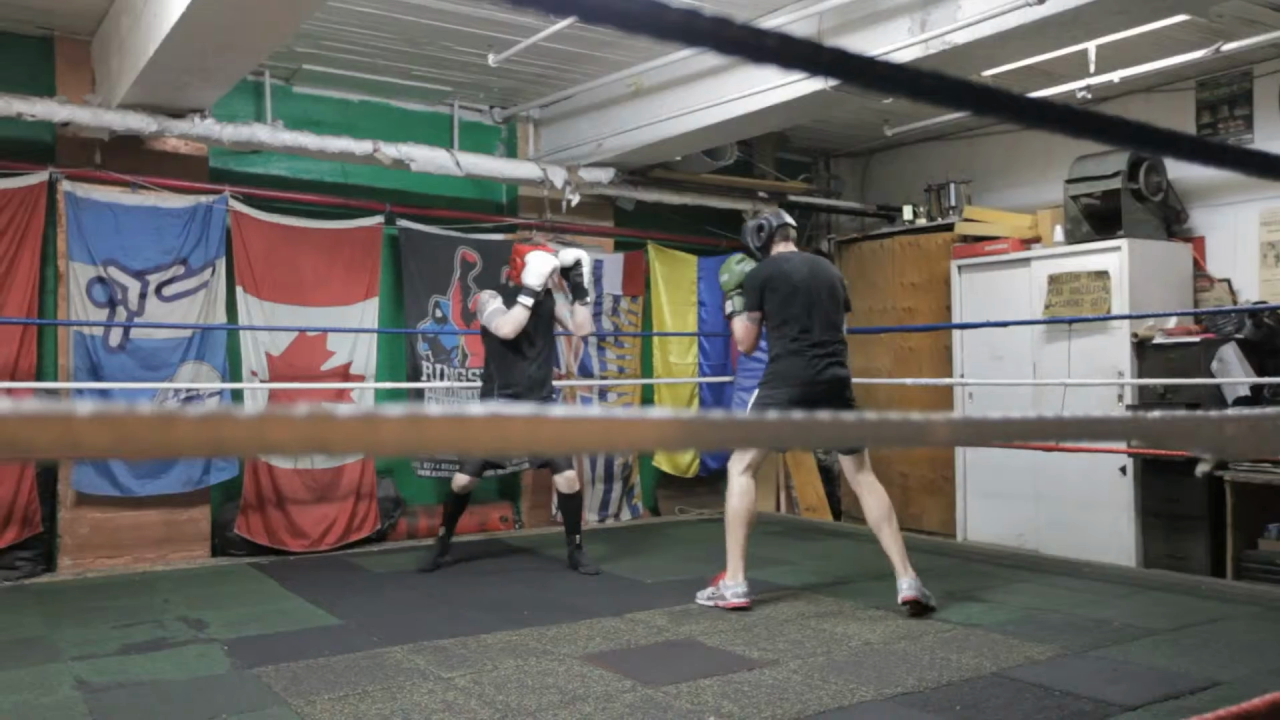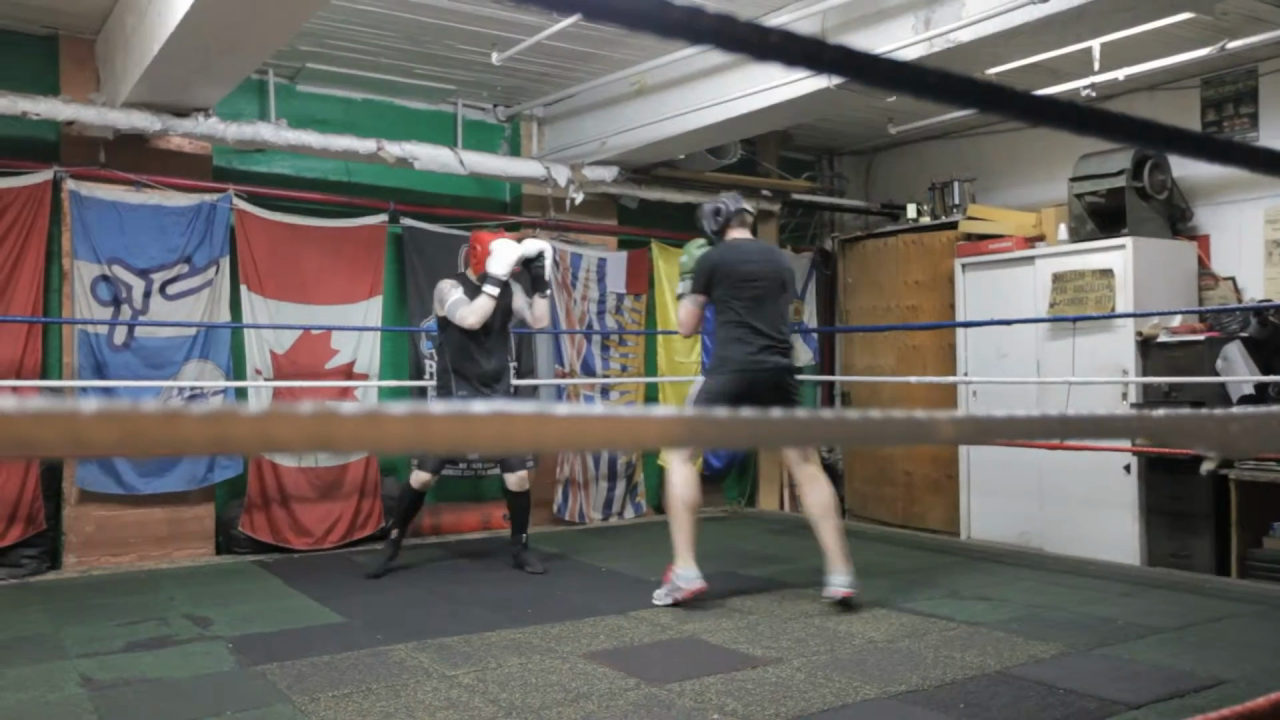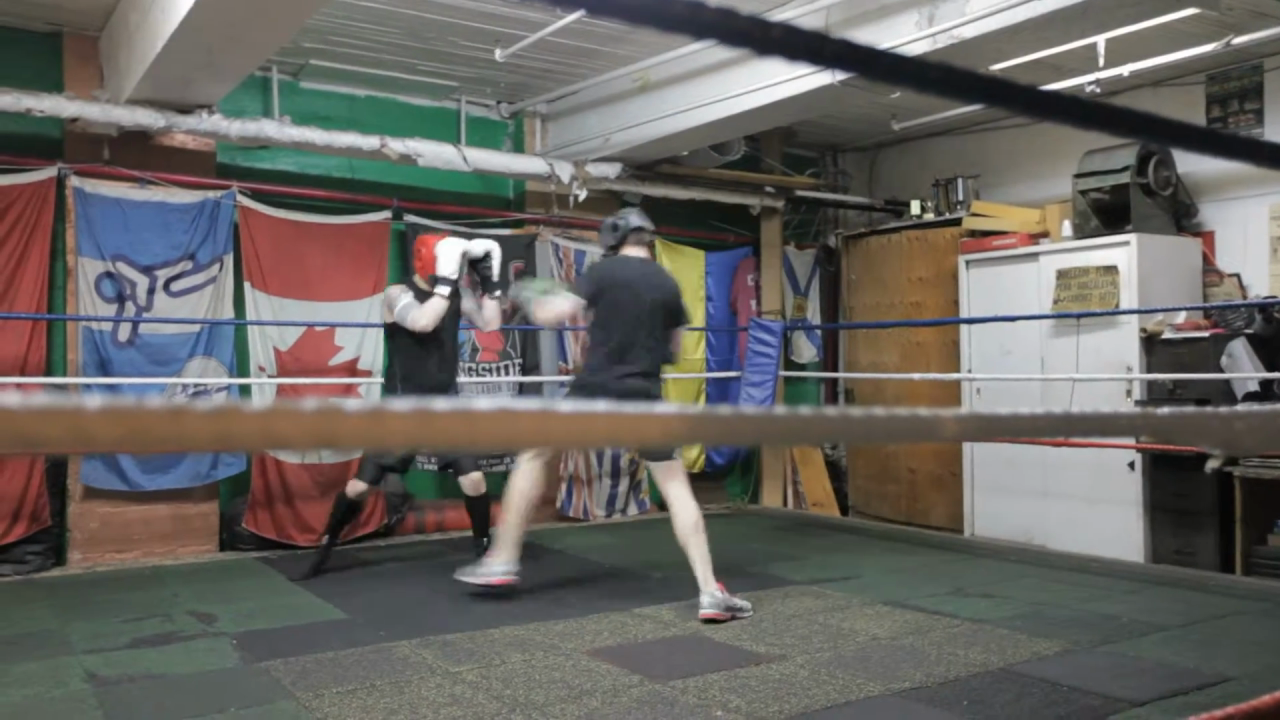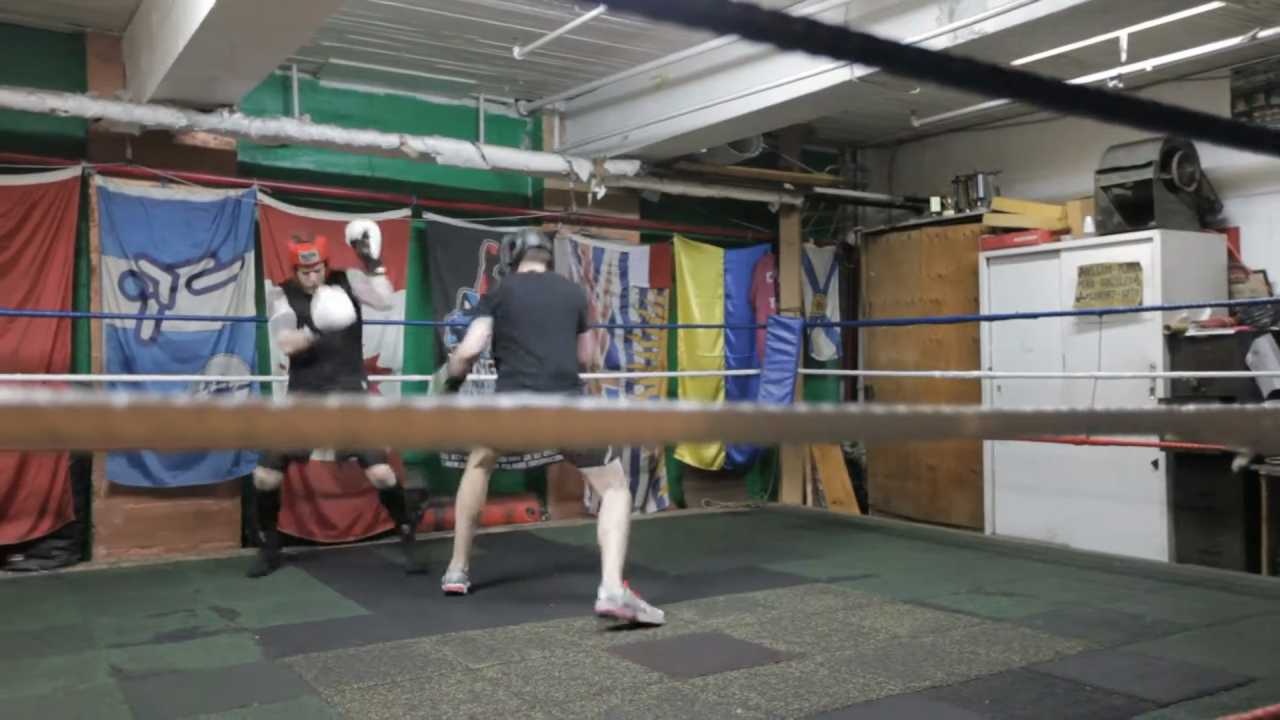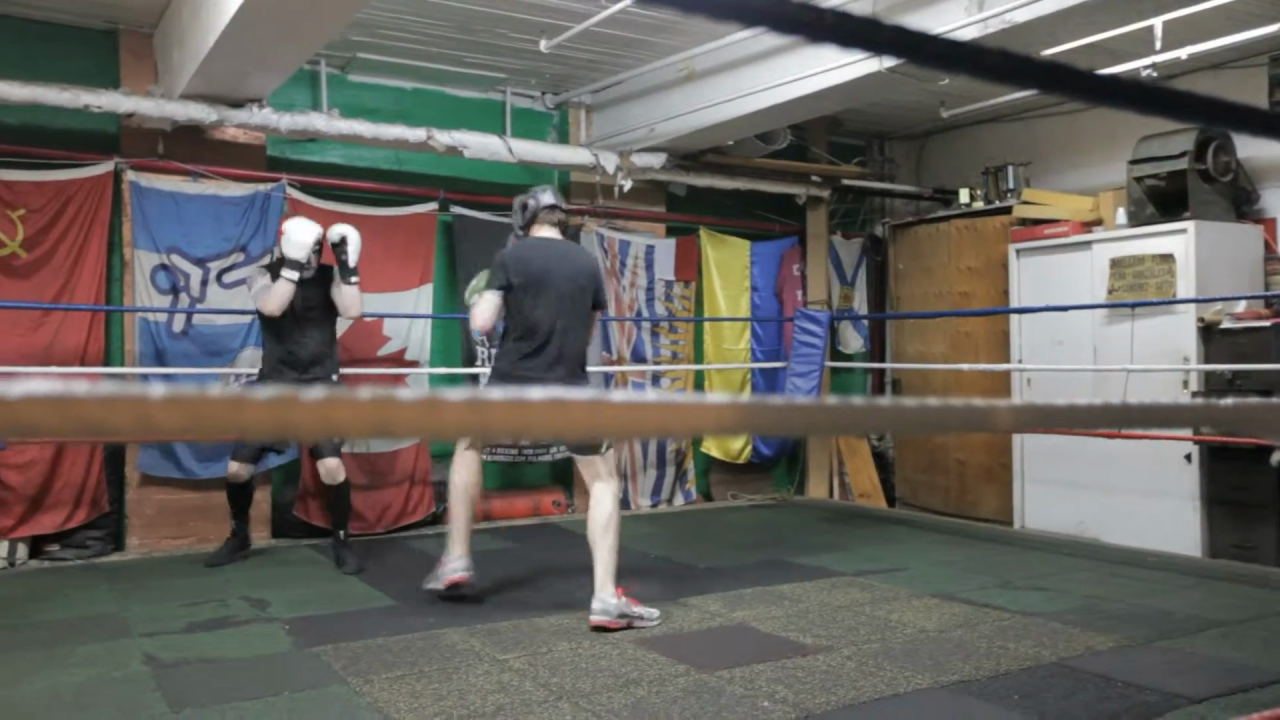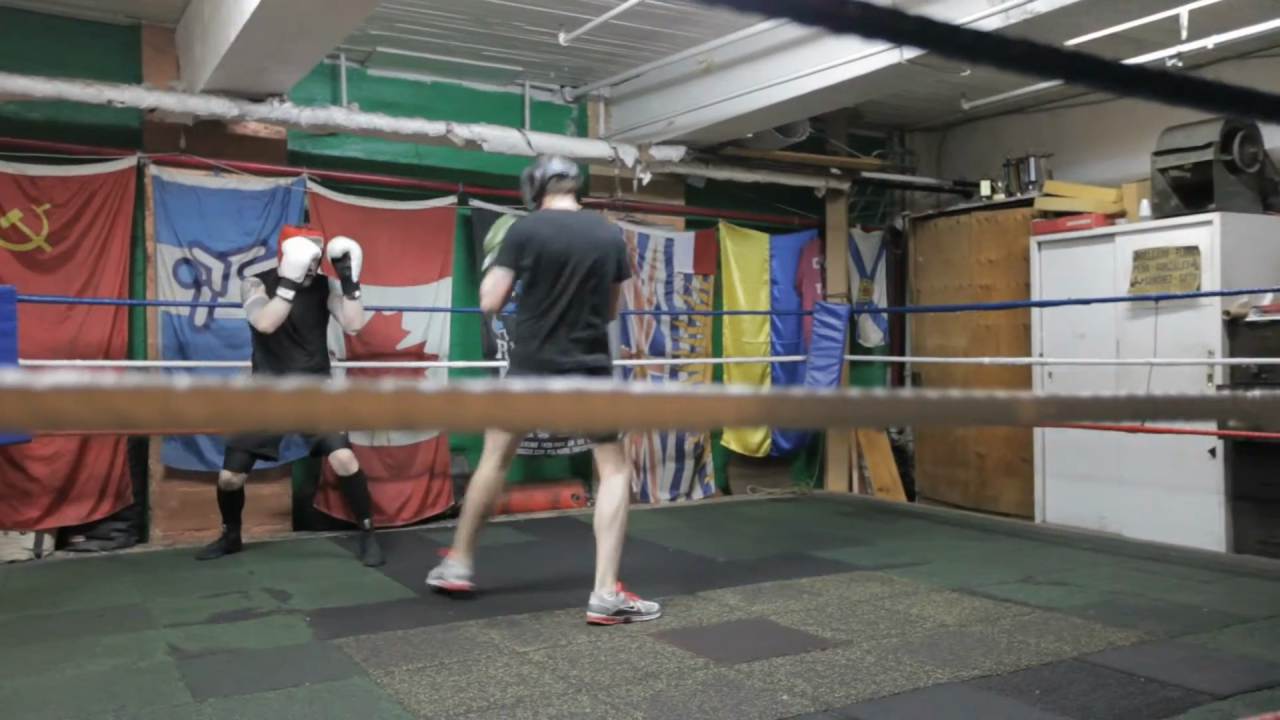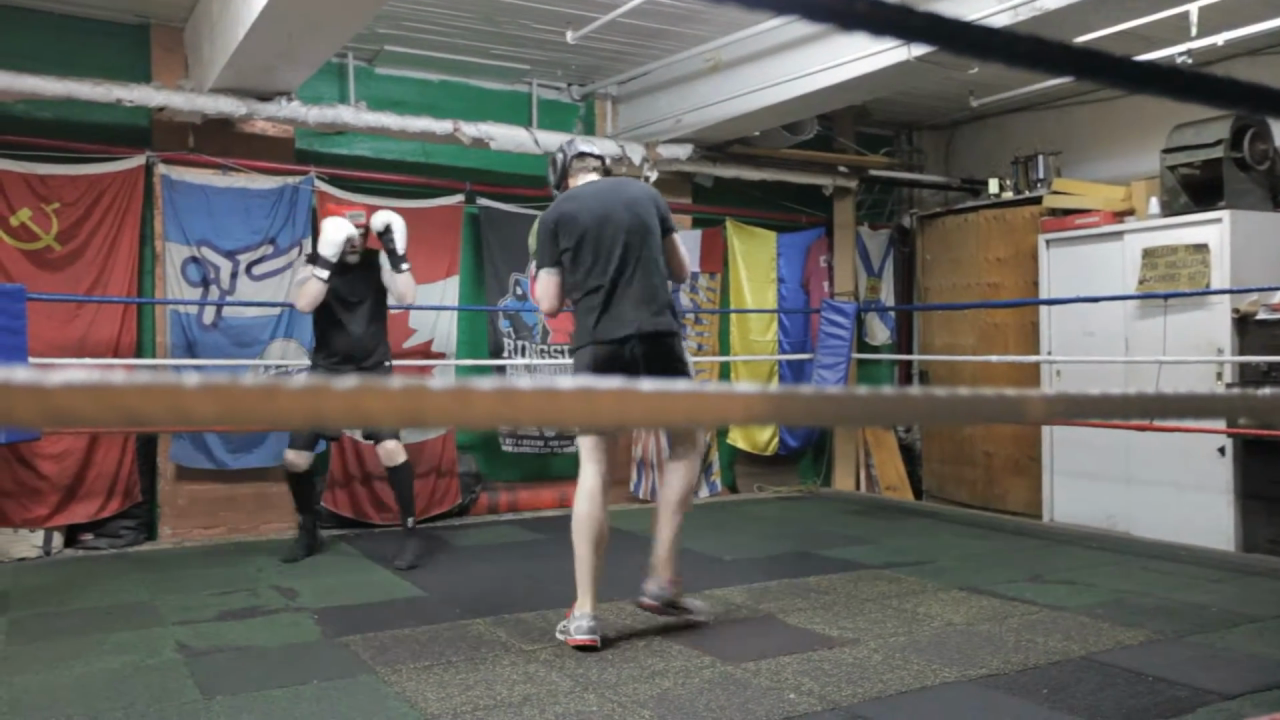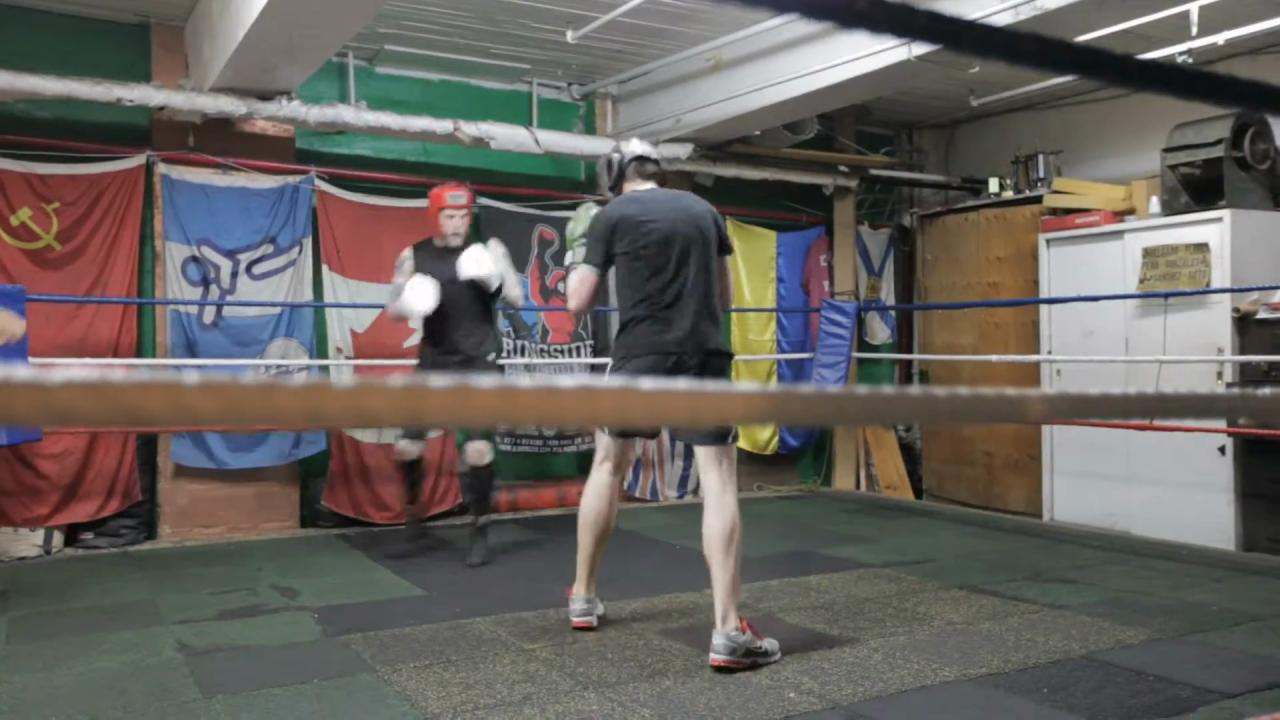
dt=0.5s
person 1, frame 1
left shoulder: (762, 273)
right shoulder: (828, 270)
left elbow: (745, 343)
left wrist: (735, 301)
left hip: (786, 384)
right hip: (834, 383)
left knee: (741, 469)
right knee: (861, 476)
left ankle: (732, 583)
right ankle: (907, 579)
person 1, frame 2
left shoulder: (712, 258)
right shoulder: (779, 260)
left elbow: (687, 327)
left wrist: (688, 283)
left hip: (732, 370)
right hip: (778, 371)
left knee: (680, 457)
right knee: (806, 467)
left ankle: (685, 571)
right ankle: (840, 573)
person 1, frame 3
left shoulder: (603, 271)
right shoulder: (666, 286)
left elbow: (551, 315)
right elbow: (670, 352)
left wrist: (529, 296)
left hip: (592, 391)
right hip: (642, 396)
left knee: (534, 459)
right knee: (676, 486)
left ankle: (502, 560)
right ankle: (711, 593)
person 1, frame 4
left shoulder: (500, 292)
right shoulder: (574, 292)
left elbow: (469, 349)
right elbow: (586, 356)
left wrist: (454, 374)
left knee: (479, 465)
right knee: (615, 490)
left ankle: (457, 570)
right ankle: (614, 590)
person 1, frame 5
left shoulder: (510, 256)
right shoulder: (588, 262)
left elbow: (482, 324)
left wrist: (479, 300)
left hip: (511, 383)
right hip: (566, 387)
left knee: (468, 451)
right knee: (605, 482)
left ankle: (456, 559)
right ankle: (606, 598)
person 1, frame 6
left shoulder: (525, 229)
right shoulder: (610, 234)
left elbow: (490, 301)
left wrist: (497, 262)
left hip: (532, 366)
right hip: (590, 367)
left knee: (495, 460)
right knee: (615, 470)
left ankle: (458, 563)
right ankle: (606, 594)
person 1, frame 7
left shoulder: (557, 214)
right shoulder: (647, 194)
left elbow: (549, 302)
right elbow: (680, 272)
left hip: (598, 344)
right hip: (657, 335)
left knee: (595, 472)
right knee: (685, 451)
left ankle: (584, 614)
right ankle: (661, 580)
person 1, frame 8
left shoulder: (611, 215)
right shoulder: (703, 208)
left elbow: (577, 302)
right elbow: (724, 294)
left wrist: (581, 255)
left hip: (641, 355)
right hip: (705, 354)
left knee: (608, 466)
right knee: (719, 484)
left ankle: (583, 597)
right ankle: (728, 631)
person 2, frame 1
left shoulder: (549, 300)
right shoulder: (490, 298)
left elbow: (582, 329)
right elbow: (507, 329)
left wrist: (580, 287)
right wrist: (529, 290)
left hip: (541, 403)
right hip: (499, 403)
left knee: (568, 475)
right knee: (464, 480)
left ankle: (576, 550)
right ankle: (442, 545)
person 2, frame 2
left shoulder: (508, 290)
right shoulder: (450, 288)
left elbow: (539, 321)
right elbow: (471, 320)
left wrist: (540, 280)
right wrist: (496, 280)
left hip: (498, 396)
right hip: (456, 396)
left knee: (519, 474)
right knee: (424, 475)
left ankle: (520, 549)
right ankle: (392, 545)
person 2, frame 3
left shoulder: (455, 293)
right shoulder: (397, 295)
left elbow: (491, 323)
right elbow: (423, 323)
left wrist: (490, 280)
right wrist: (446, 281)
left knee: (473, 478)
right knee: (359, 485)
left ankle: (484, 549)
right ankle: (324, 549)
person 2, frame 4
left shoulder: (347, 282)
right shoulder: (284, 295)
left elbow: (385, 302)
right elbow: (285, 343)
left wrist: (373, 260)
right wrist: (315, 327)
left hip: (349, 391)
right hip: (304, 395)
left knee: (379, 469)
right knee: (265, 475)
left ankle: (408, 540)
right ankle: (269, 549)
person 2, frame 5
left shoulder: (330, 277)
right shoulder: (265, 276)
left elbow: (353, 311)
right elbow: (272, 307)
left wrist: (348, 266)
right wrist: (292, 265)
left hip: (320, 384)
right hip: (275, 383)
left knee: (331, 465)
right knee: (238, 467)
left ankle: (341, 543)
right ankle: (238, 537)
person 2, frame 6
left shoulder: (326, 286)
right shoulder: (257, 284)
left elbow: (354, 324)
right elbow: (266, 323)
left wrist: (350, 281)
right wrist: (290, 281)
left knee: (344, 458)
right knee: (230, 475)
left ankle: (367, 536)
right ankle: (231, 536)
person 2, frame 7
left shoulder: (379, 260)
right shoulder: (315, 264)
left elbow: (407, 297)
right elbow: (305, 302)
left wrist: (397, 252)
right wrist: (325, 258)
left hip: (372, 371)
right hip: (328, 371)
left knee: (389, 447)
right knee: (296, 456)
left ankle: (410, 534)
right ankle: (309, 534)
person 2, frame 8
left shoulder: (489, 250)
right shoulder: (414, 256)
left elbow: (517, 299)
right elbow: (393, 311)
left wrist: (494, 281)
right wrist: (407, 305)
left hip: (479, 362)
right hip: (435, 362)
left knee: (477, 447)
right knee: (407, 446)
left ankle: (479, 531)
right ankle: (416, 523)
